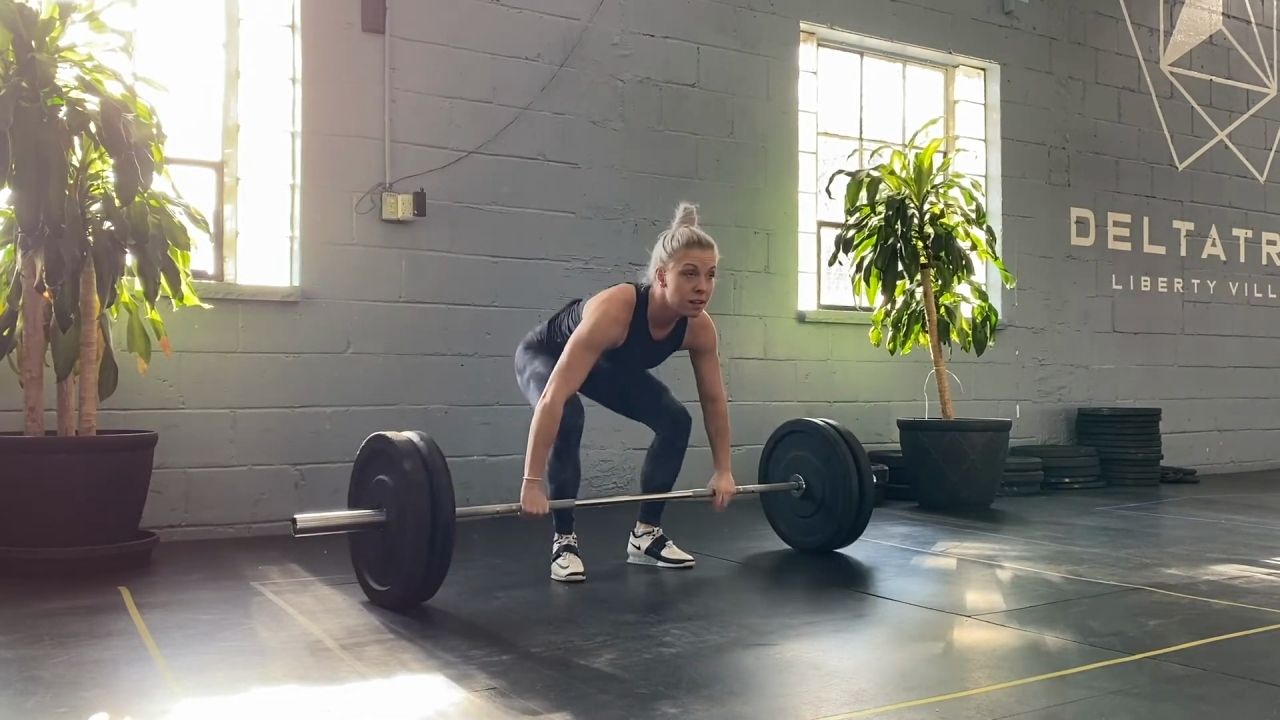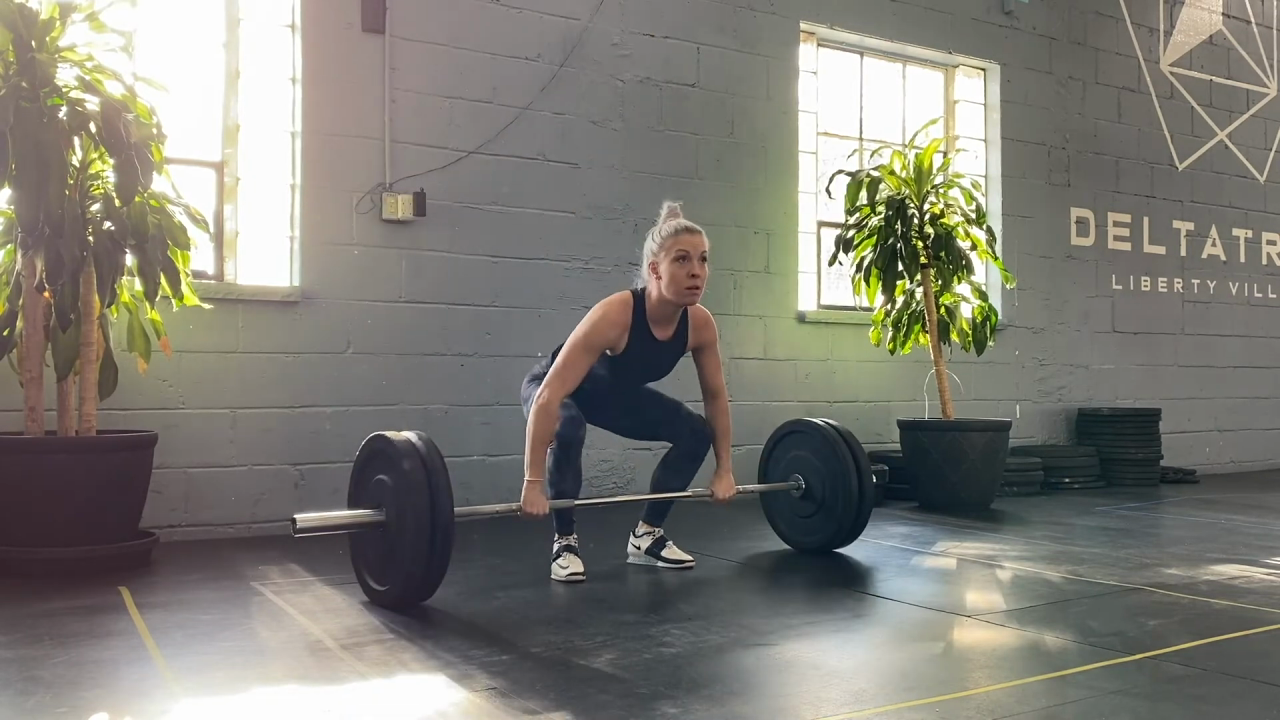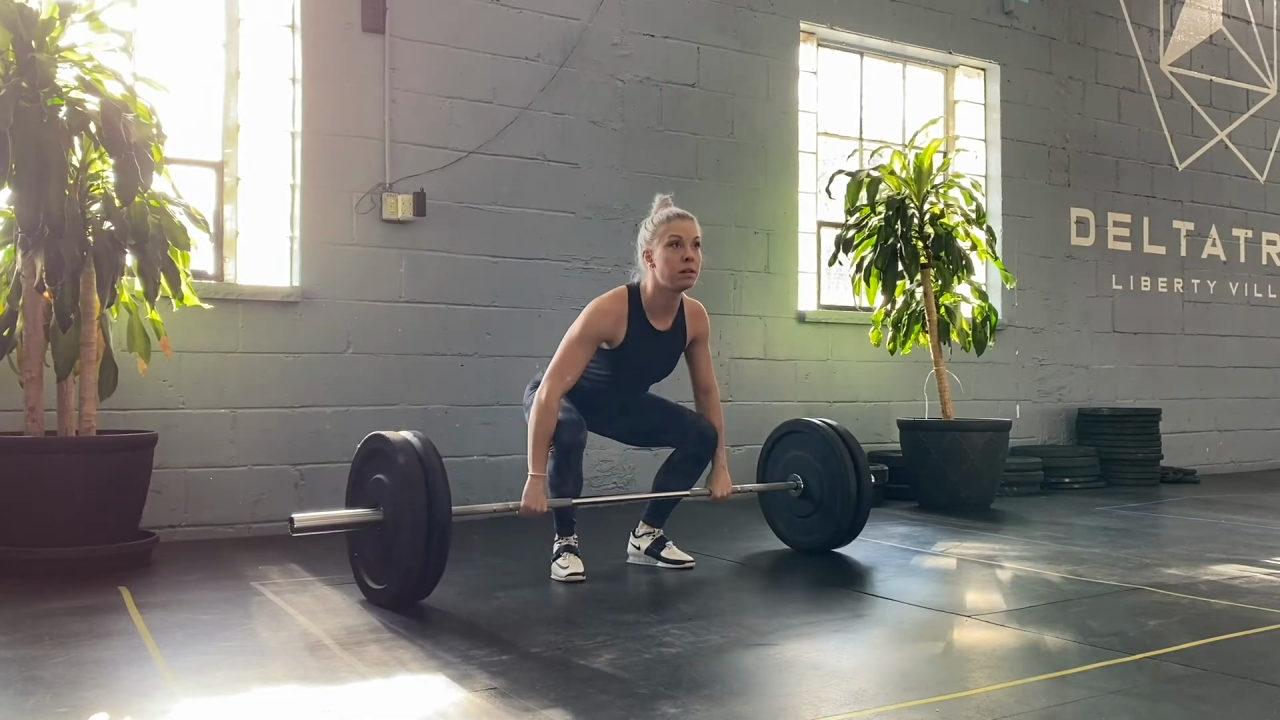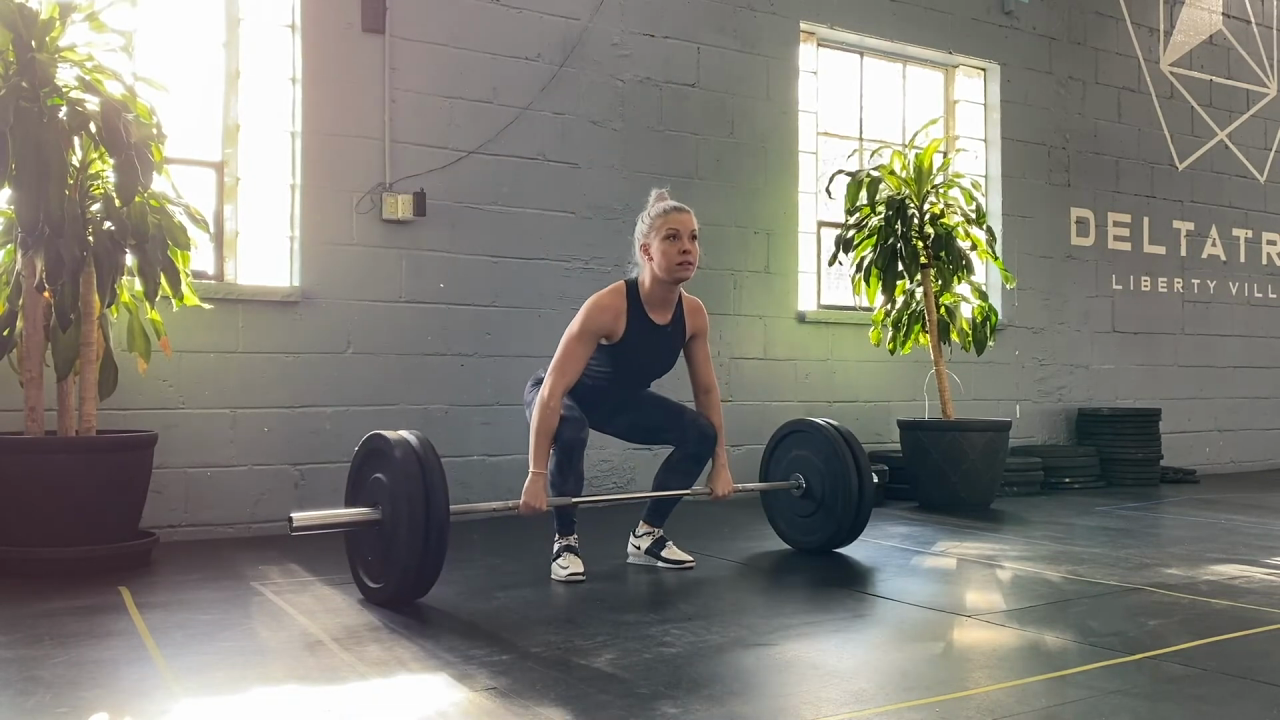
dt=0.3s
person 1, frame 1
left shoulder: (699, 327)
right shoulder: (614, 311)
left elbow: (714, 400)
right elbow: (553, 398)
left wrist: (723, 470)
right wrist: (532, 482)
left hip: (610, 365)
right hip: (546, 355)
left knee: (676, 421)
right knee: (569, 418)
left ankle: (645, 534)
right ankle: (564, 540)
person 1, frame 2
left shoulder: (700, 324)
right shoulder: (613, 315)
left elbow: (716, 395)
right elbow: (548, 398)
left wrist: (724, 470)
right wrist: (533, 482)
left hip: (617, 393)
right hip: (552, 385)
left knee: (696, 432)
right knee: (568, 429)
left ankle: (647, 535)
right ankle: (565, 542)
person 1, frame 3
left shoulder: (694, 317)
right shoulder: (608, 311)
left elbow: (707, 392)
right elbow: (549, 393)
left wrist: (720, 465)
right wrist: (536, 478)
left hip: (623, 402)
right hip: (566, 398)
left knee: (701, 434)
right knee: (568, 433)
left ankle: (647, 536)
right ankle: (565, 542)
person 1, frame 4
left shoulder: (693, 313)
right shoulder: (607, 306)
left elbow: (706, 389)
right elbow: (553, 389)
left wrist: (720, 463)
right wrist: (537, 475)
left hip: (622, 399)
right hip: (567, 396)
left knee: (700, 433)
right knee: (569, 433)
left ankle: (647, 535)
right ankle: (565, 542)
